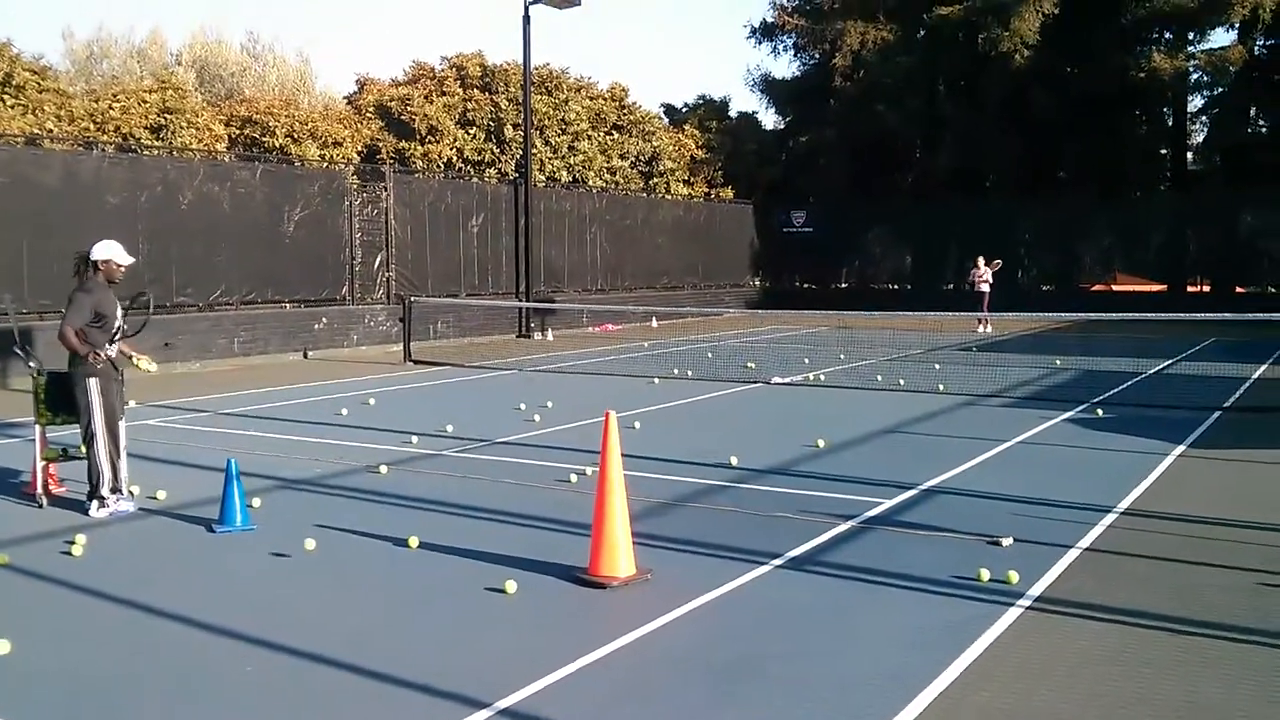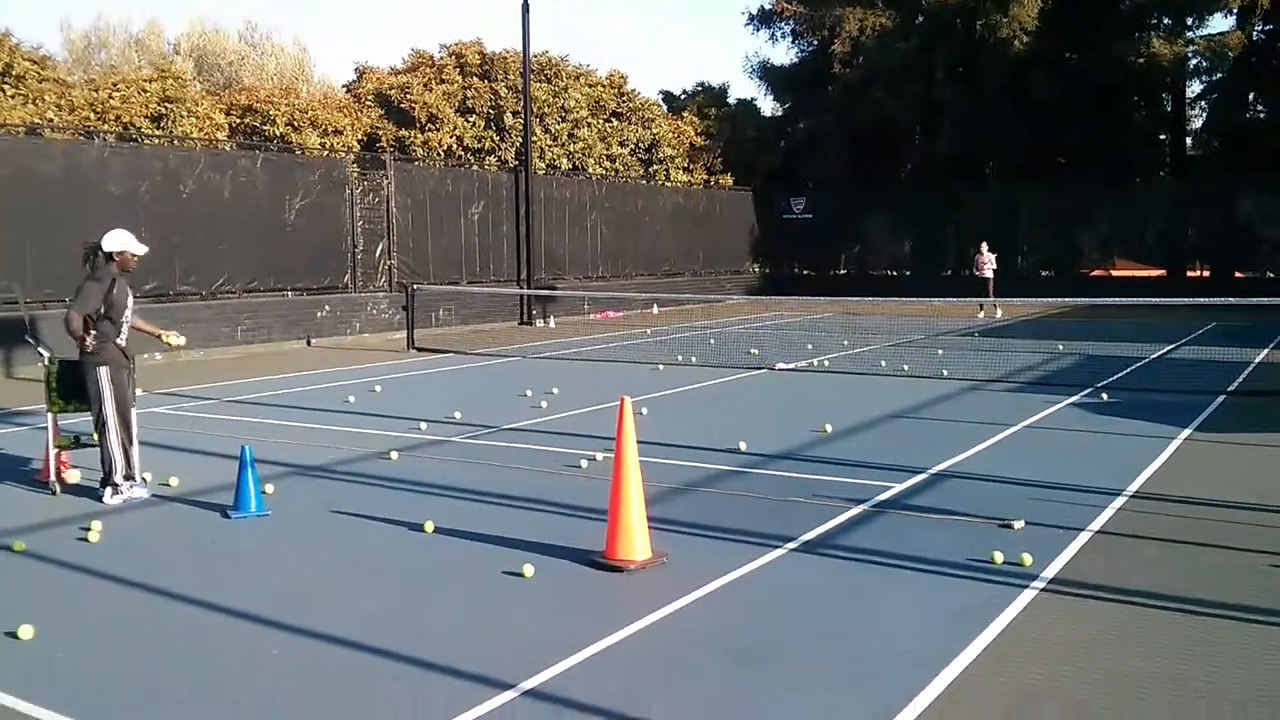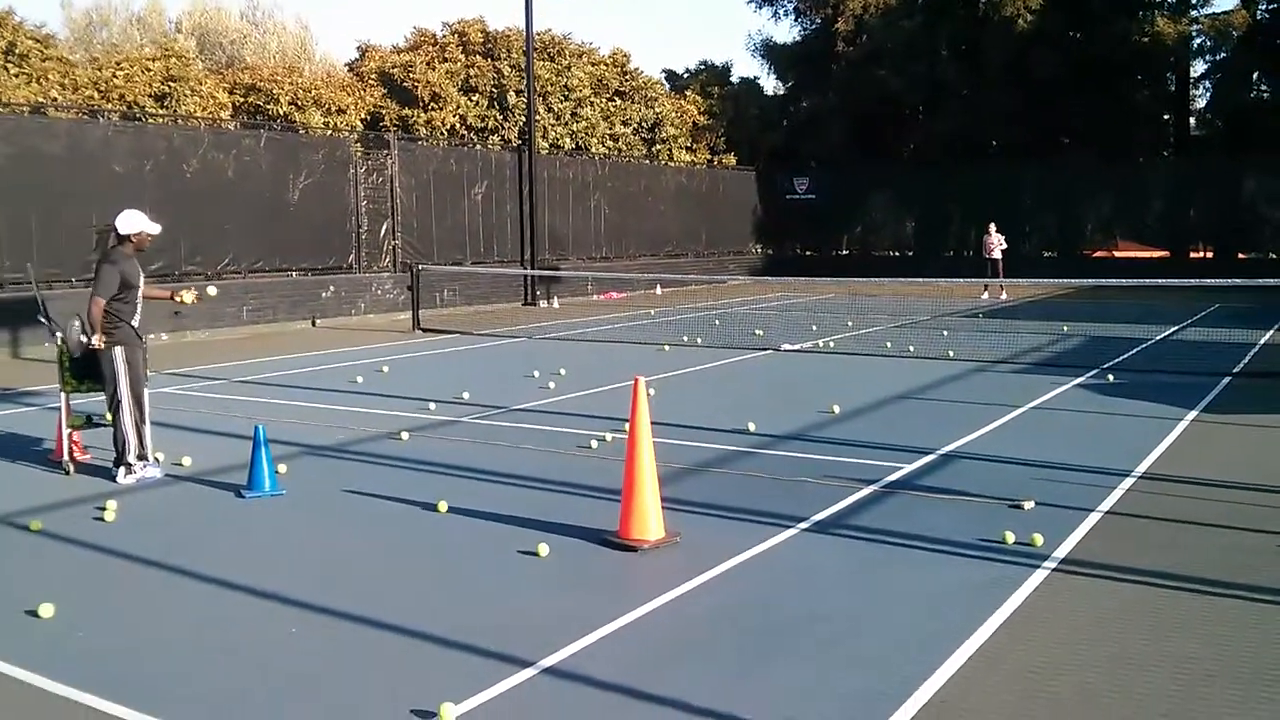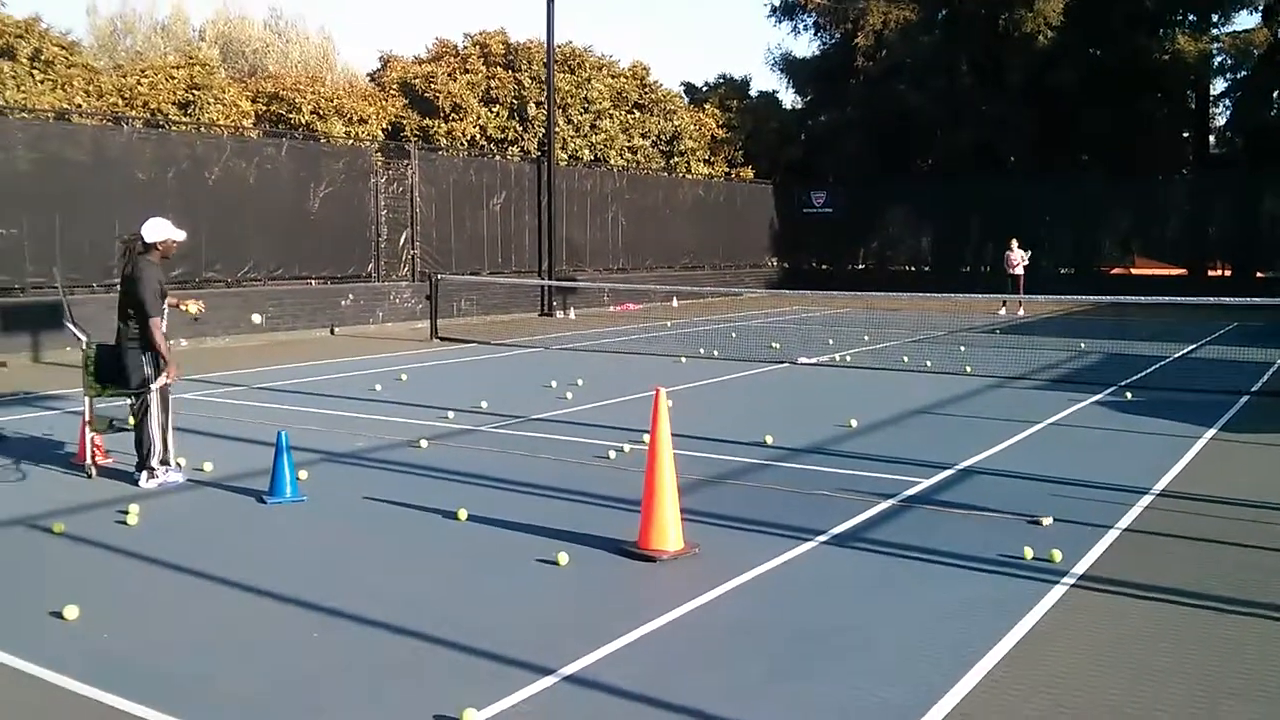
dt=0.2s
person 1, frame 1
left shoulder: (107, 291)
right shoulder: (86, 293)
right elbow: (66, 330)
left wrist: (130, 353)
right wrist: (87, 352)
left hip: (109, 373)
right hip: (92, 375)
left knee: (114, 434)
right knee: (101, 436)
left ankle: (113, 491)
right ankle: (102, 500)
person 1, frame 2
left shoulder: (119, 280)
right shoulder: (96, 282)
right elbow: (72, 315)
left wrist: (157, 332)
right wrist: (81, 336)
left hip: (120, 360)
right hip: (103, 363)
left knee: (125, 422)
right knee: (113, 424)
left ankle: (125, 478)
right ankle: (115, 487)
person 1, frame 3
left shoulder: (129, 260)
right shoulder: (113, 264)
right elbow: (97, 302)
left wrist: (173, 295)
right wrist: (96, 332)
left hip: (131, 340)
right hip: (118, 343)
left knee: (136, 402)
right knee: (128, 404)
left ankle: (135, 458)
right ankle: (129, 466)
person 1, frame 4
left shoulder: (140, 264)
right shoulder: (147, 275)
right elbow: (154, 324)
left wrist: (176, 302)
right wrist: (169, 362)
left hip: (138, 347)
right hip: (143, 349)
left knee: (148, 407)
right knee: (154, 408)
left ankle: (150, 463)
right ankle: (152, 471)
